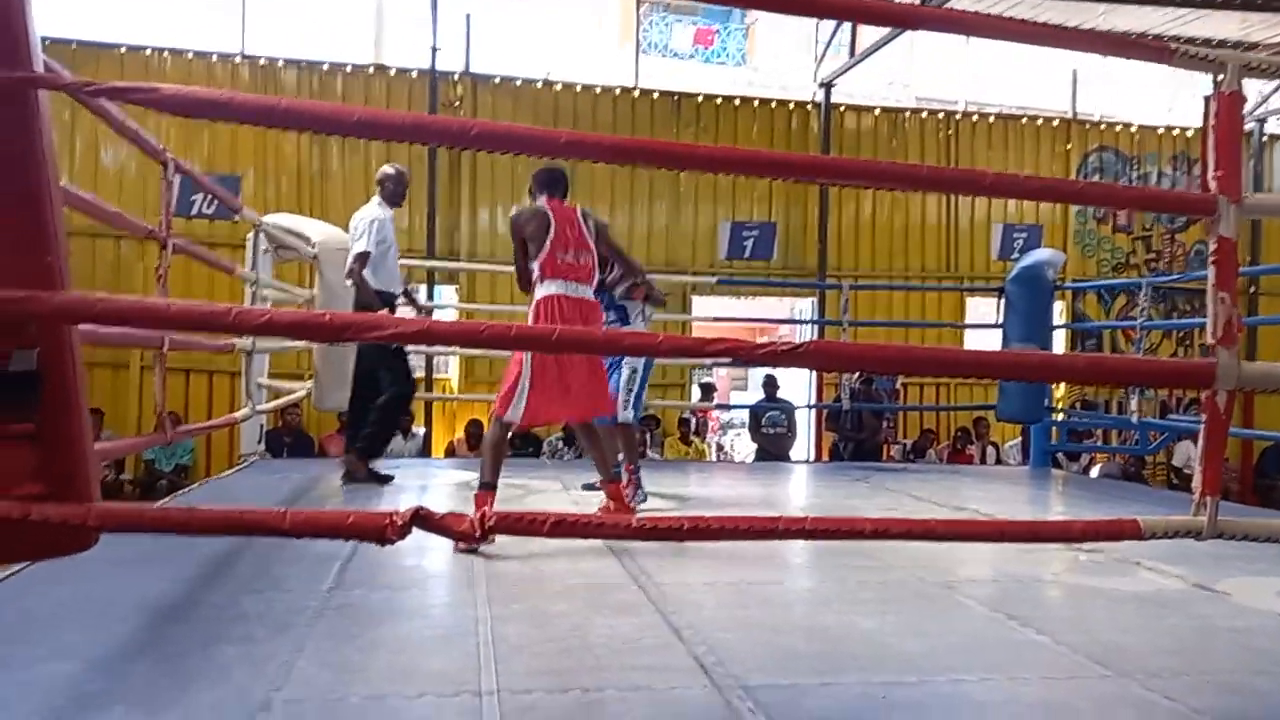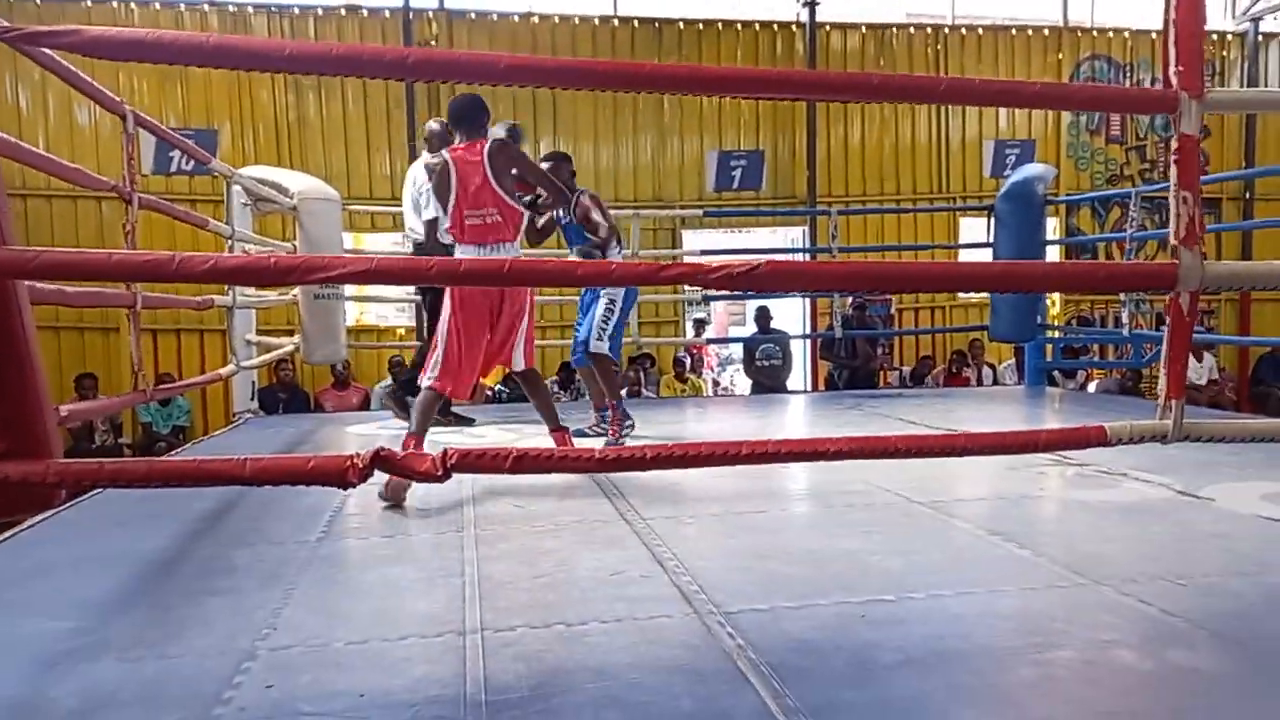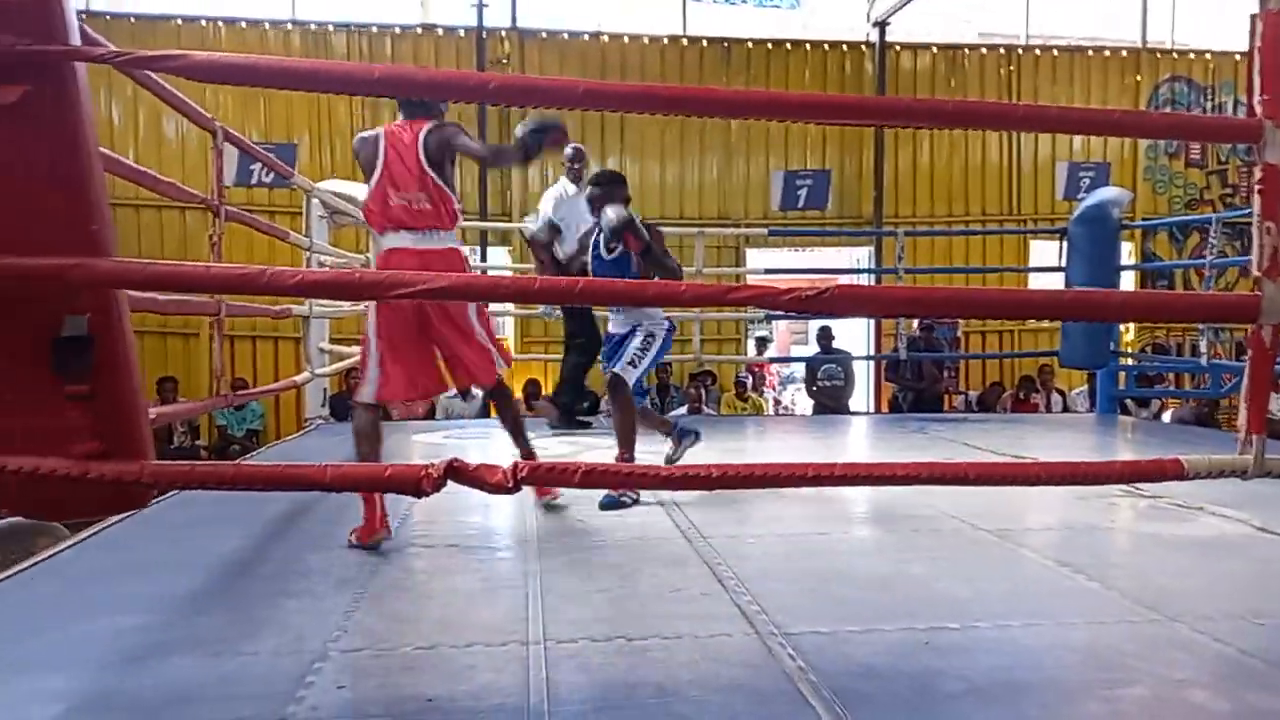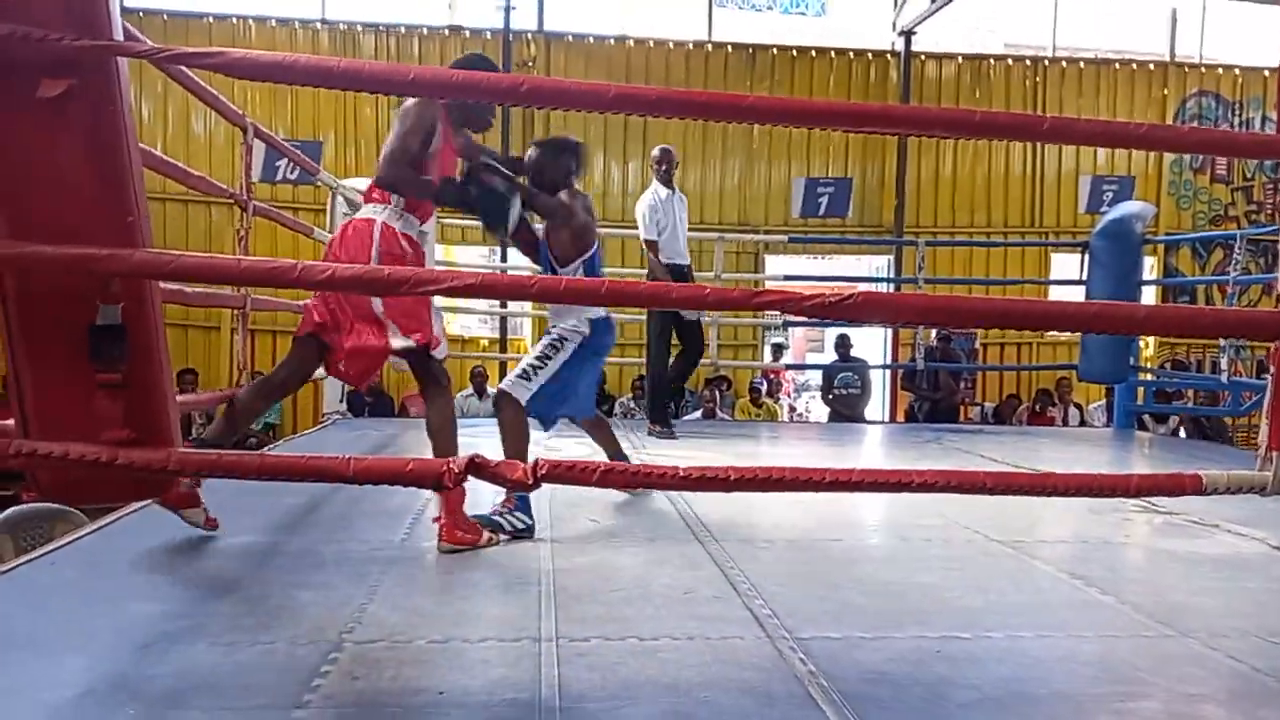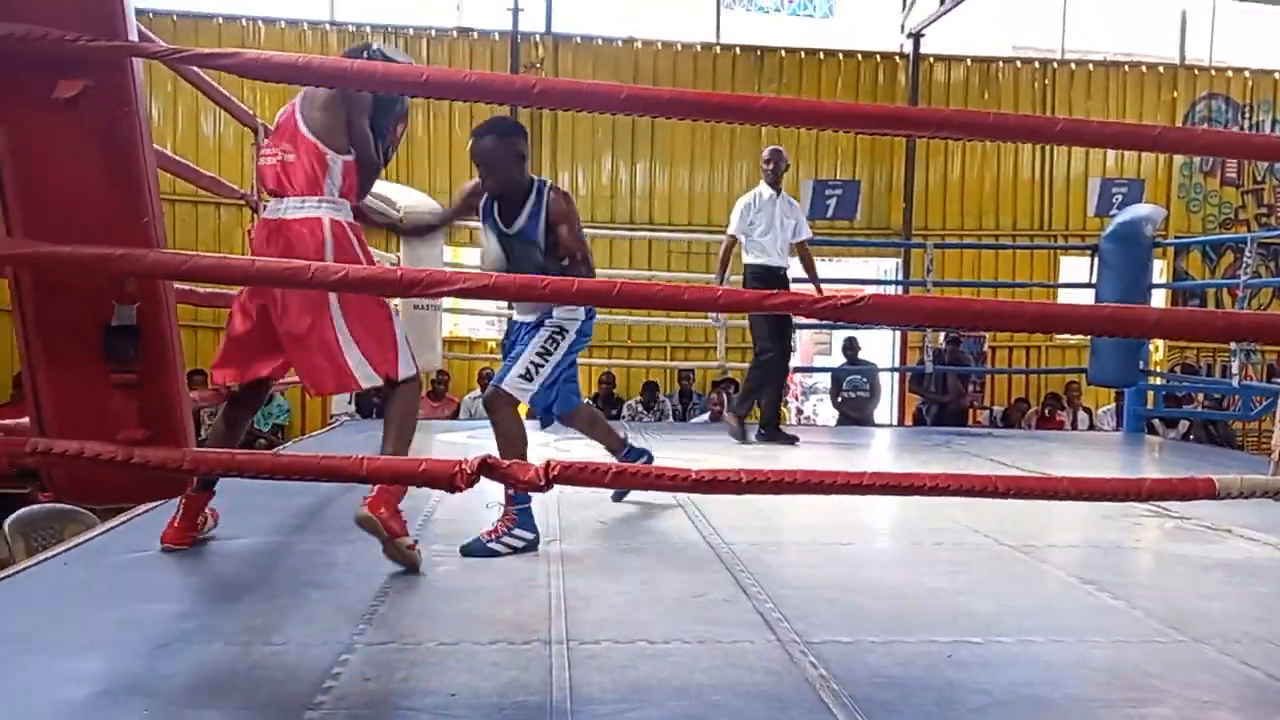
dt=0.7s
person 1, frame 1
left shoulder: (523, 217)
right shoulder: (589, 221)
left elbow: (525, 283)
right elbow: (631, 269)
left hip: (551, 309)
right hip: (587, 312)
left knee: (506, 414)
right knee: (582, 414)
left ankle: (483, 510)
right ankle: (617, 498)
person 1, frame 2
left shoulder: (438, 166)
right shoulder: (501, 151)
right elbow: (559, 196)
right wrist: (537, 205)
left knee: (439, 377)
right knee: (521, 365)
left ankle: (410, 455)
right ankle: (563, 442)
person 1, frame 3
left shoulder: (366, 143)
right shoulder: (440, 133)
right elbow: (487, 155)
right wrist: (530, 142)
left hip: (395, 265)
right hip: (446, 263)
left knee: (370, 394)
right knee: (490, 377)
left ankle: (374, 515)
person 1, frame 4
left shoulder: (450, 131)
right shoulder: (426, 109)
right elbow: (397, 182)
right wrist: (454, 189)
right hip: (379, 243)
left knee: (297, 367)
right knee: (432, 372)
right ankle: (454, 521)
person 1, frame 5
left shoulder: (301, 103)
right shoulder: (350, 86)
right elbow: (365, 177)
right wrist: (385, 130)
left hip: (272, 238)
right hip: (324, 238)
left knee: (249, 386)
right knee: (401, 379)
left ankle: (188, 516)
right ankle: (384, 502)
person 2, frame 1
left shoulder: (623, 271)
left elbow: (657, 299)
left wrist: (641, 292)
left knee: (622, 413)
right knee: (603, 415)
left ankle: (634, 483)
right ankle: (611, 474)
person 2, frame 2
left shoulder: (587, 201)
right shoulder: (559, 208)
left elbow: (609, 233)
right elbow: (535, 238)
left wrist: (592, 249)
left hip: (615, 286)
right hip: (593, 288)
left knee: (596, 346)
right knee: (581, 355)
left ankle: (620, 416)
right ankle: (601, 418)
person 2, frame 3
left shoulder: (645, 233)
right shoulder: (594, 236)
left elbow: (675, 278)
left wrist: (641, 246)
left hip: (650, 327)
right hip: (618, 331)
left knee: (617, 384)
right knee: (628, 398)
right ankle: (679, 433)
person 2, frame 4
left shoulder: (571, 204)
right shoulder: (554, 202)
left elbow: (568, 221)
right elbow: (544, 257)
left wrist: (509, 180)
left hip: (581, 326)
right hip: (583, 324)
left knee: (510, 398)
right knee: (580, 408)
left ankle: (516, 506)
right ankle: (622, 465)
person 2, frame 5
left shoulder: (554, 200)
right shoulder: (481, 196)
left elbow: (585, 273)
left wrist: (539, 272)
left hip: (562, 318)
right hip: (527, 320)
left knee: (500, 398)
right knee: (565, 407)
left ankle: (518, 520)
right ankle: (633, 457)
person 3, frame 1
left shoulder: (383, 217)
right shoulder: (372, 217)
left elbow: (389, 276)
right elbow: (355, 270)
left wrist: (419, 308)
right wrist: (378, 311)
left hip: (377, 308)
right hip: (373, 309)
left knee: (368, 389)
right knee: (400, 384)
left ankle: (358, 457)
right ankle: (360, 453)
person 3, frame 2
left shoulder: (420, 170)
right shoulder: (432, 173)
right elbow: (432, 229)
left hip: (427, 255)
right hip: (435, 255)
left knee: (439, 332)
left ankle: (420, 396)
right ankle: (438, 406)
person 3, frame 3
left shoulder: (585, 198)
right shoulder: (555, 196)
right elbow: (542, 243)
left hip: (580, 273)
right hip: (564, 273)
left knee: (578, 344)
right knee: (589, 341)
left ankle: (564, 410)
right ankle: (561, 404)
person 3, frame 4
left shoulder: (681, 200)
right shoulder: (648, 203)
right elbow: (652, 254)
left wrist: (693, 281)
left hip: (682, 277)
right hip: (662, 278)
left knee: (695, 347)
right knee: (660, 352)
left ankle: (662, 402)
right ankle: (657, 419)
person 3, frame 5
left shoulder: (792, 207)
right shoulder: (748, 202)
left elbow: (802, 250)
right elbow: (728, 246)
left wrist: (818, 290)
right wrist: (719, 288)
left hip: (780, 279)
right hip: (757, 277)
left knee: (782, 354)
right knee: (769, 350)
left ankle: (769, 425)
right ankle: (737, 411)
